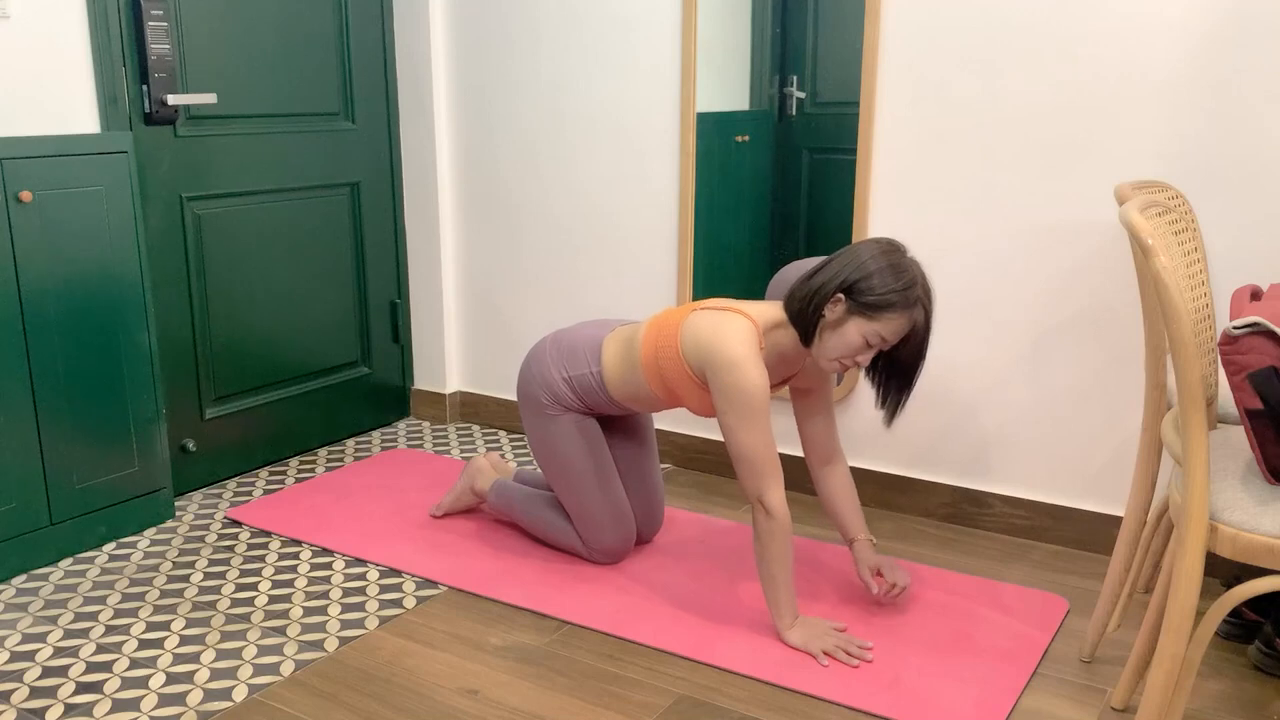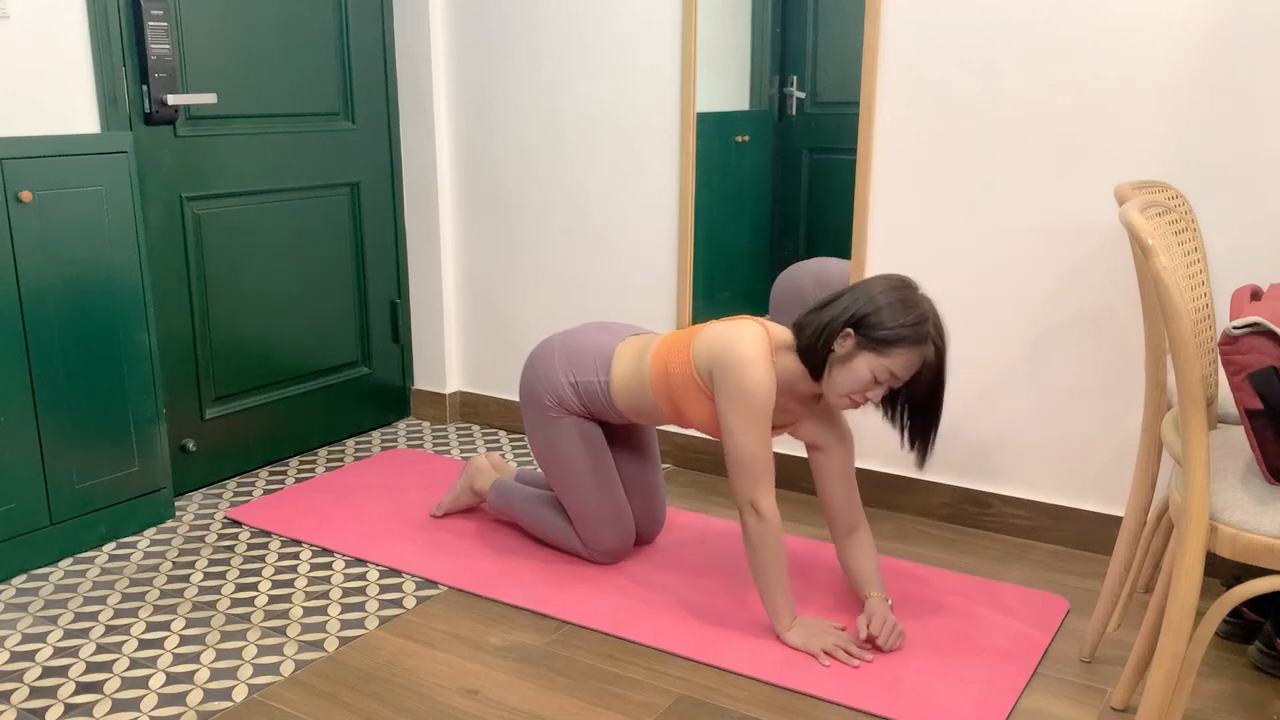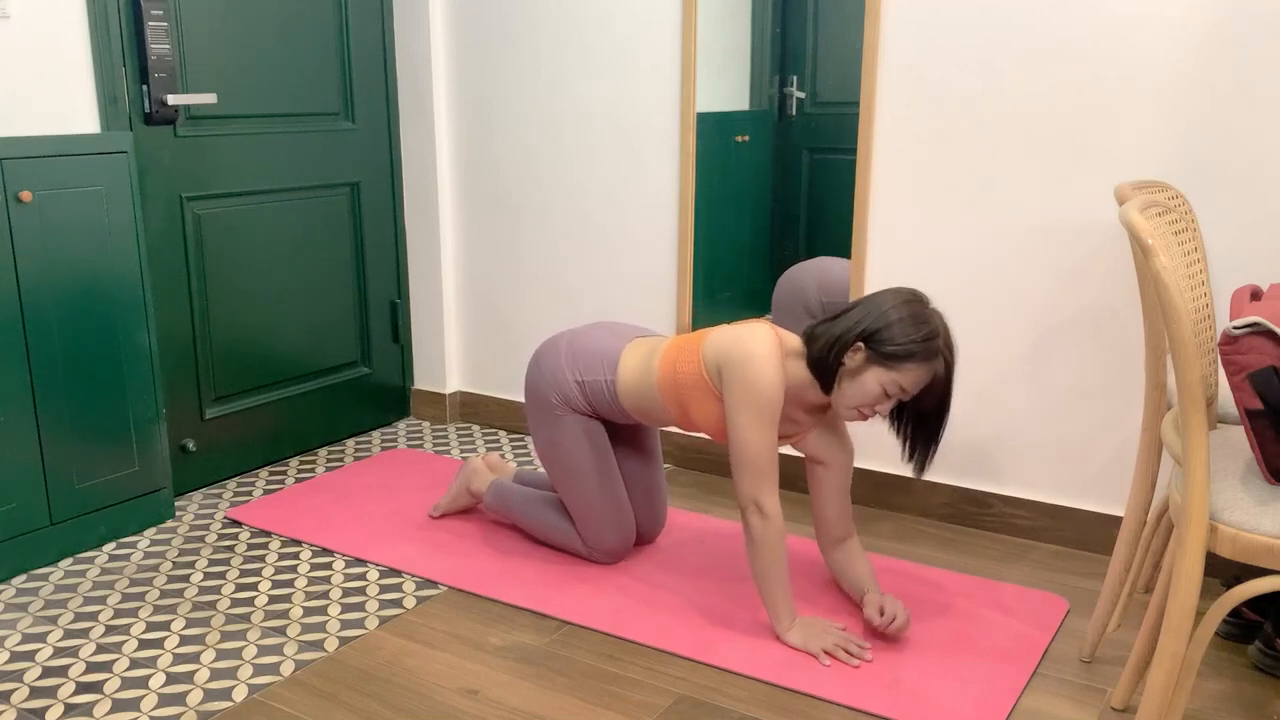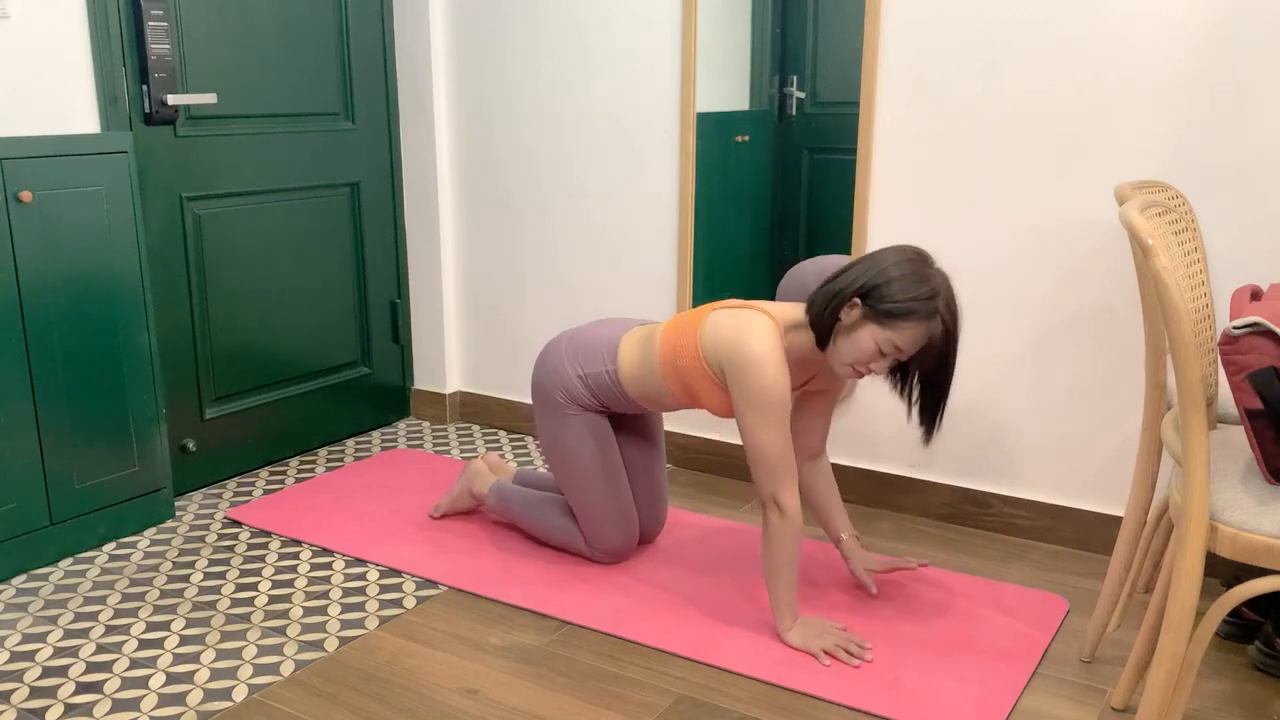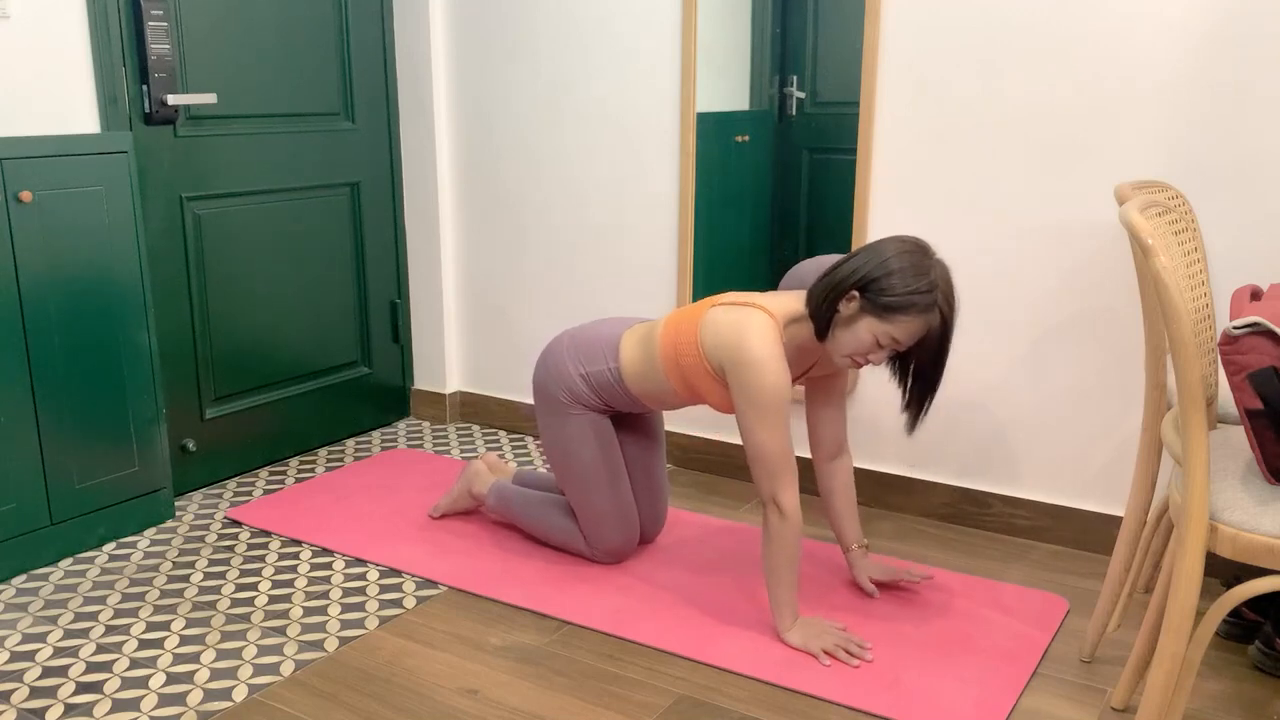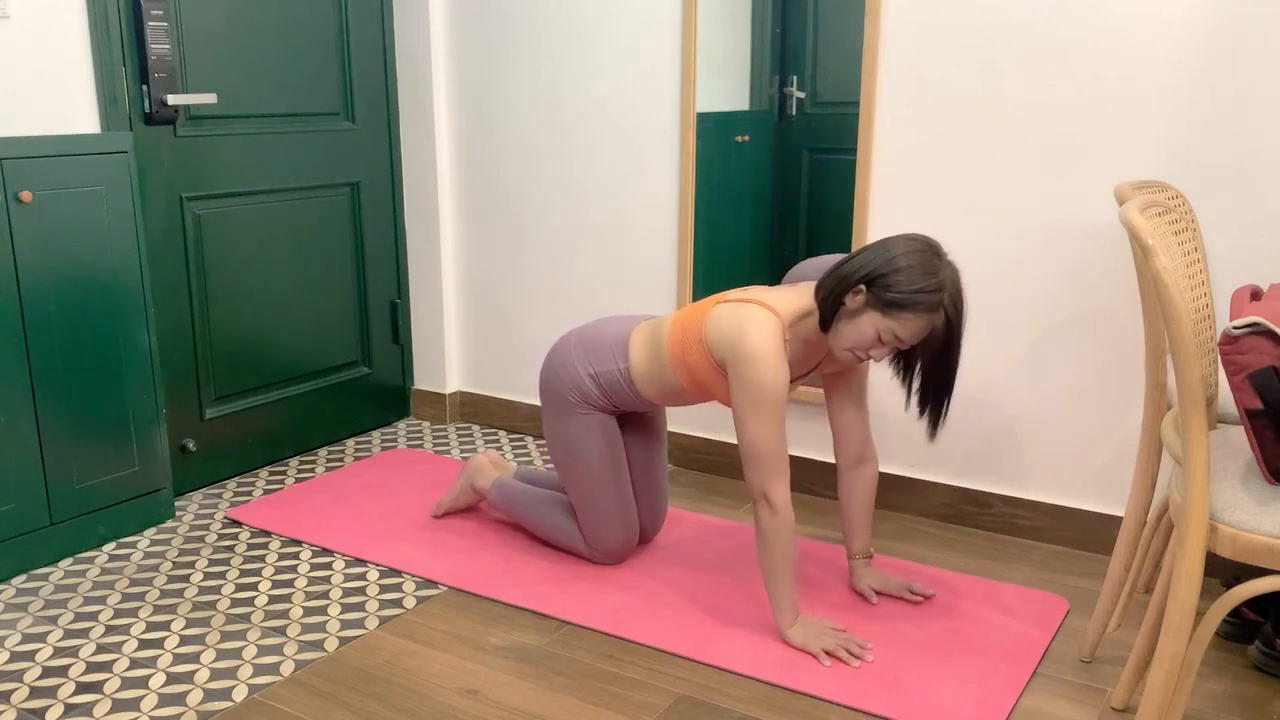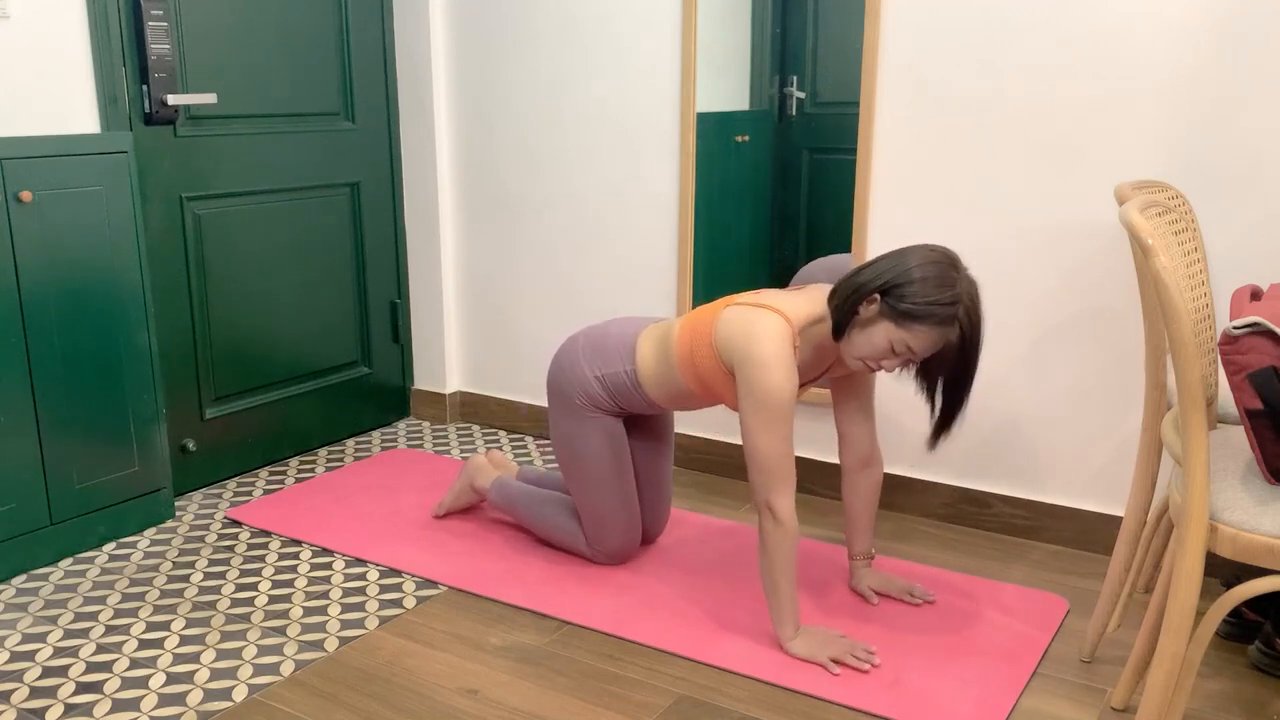
dt=0.7s
person 1, frame 1
left shoulder: (811, 350)
right shoulder: (736, 349)
left elbow: (826, 460)
right elbow: (767, 500)
left wrist: (862, 546)
right wrist: (789, 623)
left hip: (612, 382)
right hip: (557, 383)
left knee: (644, 529)
right knee: (608, 543)
left ankle: (508, 473)
right ankle: (486, 483)
person 1, frame 2
left shoulder: (820, 420)
right shoulder: (749, 359)
left elbow: (850, 530)
right elbow: (757, 508)
left wrist: (876, 600)
right wrist: (788, 624)
left hip: (615, 369)
right hip: (560, 381)
left knee: (645, 531)
right knee: (608, 544)
left ankle: (507, 473)
right ankle: (486, 483)
person 1, frame 3
left shoulder: (825, 433)
right shoulder: (758, 361)
left elbow: (839, 541)
right elbow: (759, 507)
left wrist: (872, 595)
right wrist: (787, 624)
left hip: (617, 370)
right hip: (565, 379)
left knee: (646, 530)
right knee: (608, 544)
left ankle: (503, 472)
right ankle: (482, 484)
person 1, frame 4
left shoulder: (829, 357)
right shoulder: (759, 353)
left elbow: (808, 459)
right elbow: (780, 502)
left wrist: (850, 546)
right wrist: (789, 623)
left hip: (624, 372)
right hip: (571, 378)
left knee: (646, 528)
right knee: (611, 543)
left ankle: (505, 473)
right ankle: (484, 486)
person 1, frame 5
left shoulder: (829, 337)
right shoulder: (759, 348)
left elbow: (832, 456)
right elbow: (779, 501)
left wrist: (858, 555)
right wrist: (789, 622)
left hip: (625, 377)
right hip: (574, 379)
left knee: (647, 528)
right knee: (612, 543)
left ankle: (504, 474)
right ankle: (484, 486)
person 1, frame 6
left shoulder: (840, 331)
right shoulder: (761, 341)
left elbow: (857, 459)
right elbow: (770, 497)
left wrist: (861, 564)
right wrist: (790, 622)
left hip: (633, 378)
right hip: (581, 377)
left knee: (645, 530)
right knee: (610, 544)
left ankle: (505, 472)
right ankle: (486, 481)
person 1, frame 7
left shoulder: (850, 330)
right shoulder: (770, 346)
left elbow: (862, 460)
right elbow: (775, 506)
left wrist: (862, 565)
right wrist: (791, 633)
left hip: (640, 379)
right hip: (589, 379)
left knee: (647, 530)
right knee: (612, 545)
left ankle: (506, 470)
right ankle: (486, 480)
